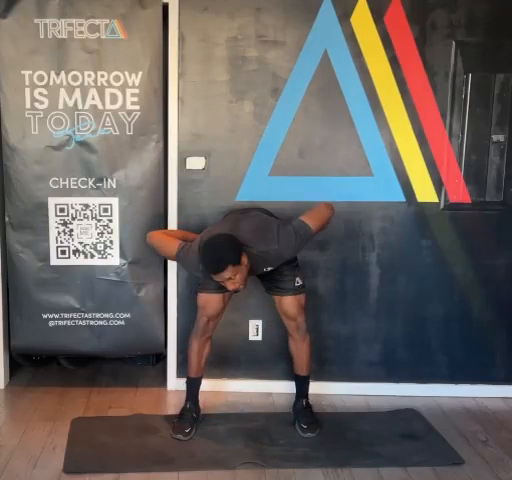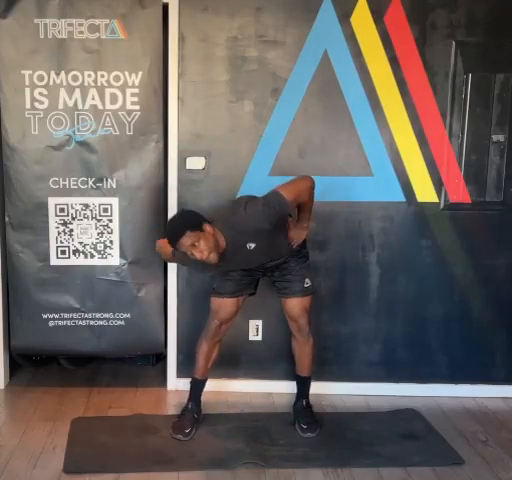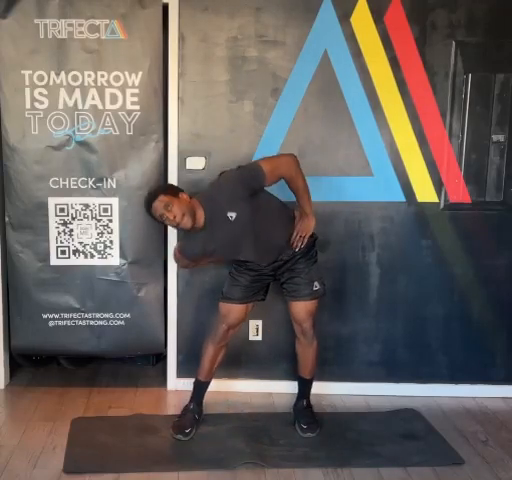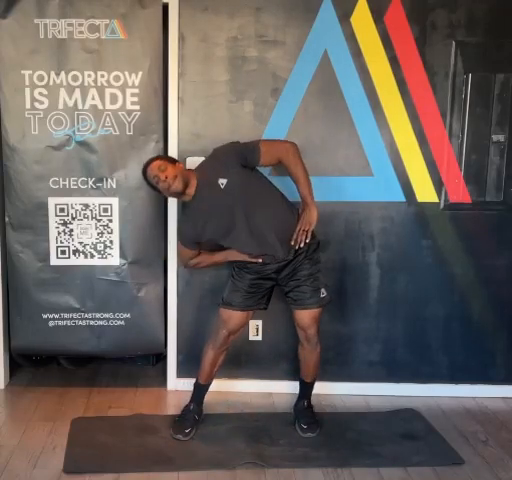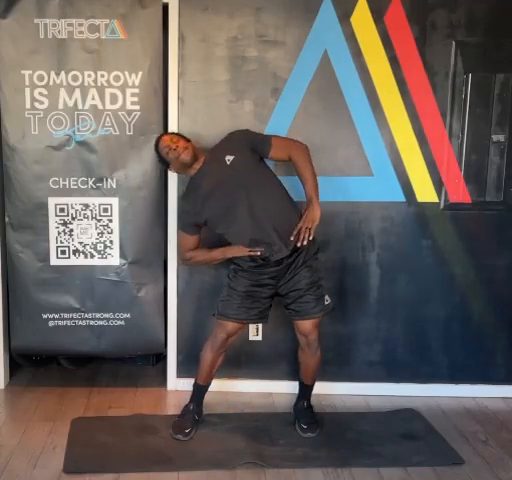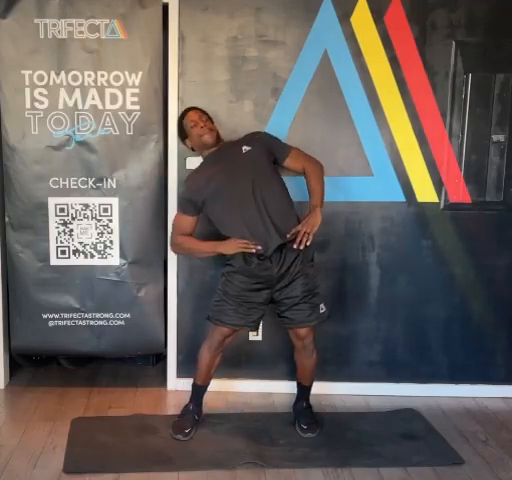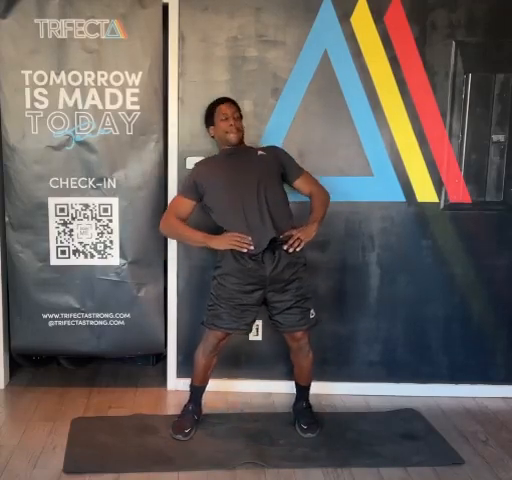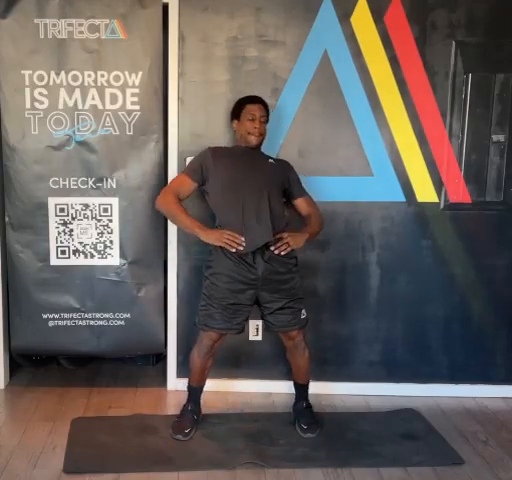
dt=0.3s
person 1, frame 1
left shoulder: (279, 245)
right shoulder: (199, 260)
left elbow: (325, 209)
right elbow: (153, 237)
right wrist: (196, 240)
left hip: (274, 258)
left knee: (296, 322)
right knee: (205, 321)
left ankle: (302, 402)
right ankle: (191, 405)
person 1, frame 2
left shoulder: (248, 218)
right shoulder: (190, 254)
left elbow: (305, 182)
right elbow: (162, 246)
left wrist: (302, 225)
left hip: (285, 254)
right hip: (239, 265)
left knee: (299, 323)
right knee: (216, 325)
left ankle: (302, 402)
right ankle: (192, 405)
person 1, frame 3
left shoulder: (228, 188)
right shoulder: (192, 244)
left elbow: (287, 162)
right elbow: (182, 260)
left wrist: (307, 215)
right wrist: (221, 254)
left hip: (295, 253)
right hip: (249, 264)
left knee: (304, 327)
right knee: (223, 329)
left ankle: (303, 403)
right ankle: (194, 406)
person 1, frame 4
left shoulder: (224, 159)
right shoulder: (189, 222)
left elbow: (287, 149)
right elbow: (190, 259)
left wrist: (309, 206)
right wrist: (231, 253)
left hip: (298, 253)
right hip: (252, 266)
left knee: (308, 331)
right knee: (224, 332)
left ankle: (304, 403)
right ankle: (194, 406)
person 1, frame 5
left shoulder: (236, 144)
right shoulder: (190, 202)
left elbow: (297, 149)
right elbow: (188, 253)
left wrist: (313, 204)
right wrist: (229, 251)
left hip: (298, 257)
right hip: (251, 268)
left knee: (309, 335)
right knee: (221, 335)
left ankle: (303, 404)
right ankle: (194, 406)
person 1, frame 6
left shoulder: (256, 143)
right shoulder: (196, 183)
left elbow: (311, 166)
right elbow: (178, 239)
left wrist: (315, 212)
right wrist: (222, 246)
left hip: (292, 257)
right hip: (245, 267)
left knee: (304, 337)
right knee: (218, 336)
left ankle: (303, 404)
right ankle: (194, 406)
person 1, frame 7
left shoulder: (272, 155)
right shoulder: (203, 171)
left elbow: (318, 192)
right elbow: (169, 223)
left wrist: (312, 226)
right wrist: (213, 240)
left hip: (285, 260)
right hip: (238, 265)
left knee: (299, 339)
right knee: (213, 338)
left ankle: (302, 404)
right ankle: (193, 407)
person 1, frame 8
left shoulder: (281, 167)
right shoulder: (212, 158)
left elbow: (314, 215)
right elbow: (165, 200)
left wrist: (303, 235)
right wrist: (204, 232)
left hip: (277, 263)
right hip: (230, 262)
left knee: (295, 337)
right knee: (209, 338)
left ankle: (302, 404)
right ankle: (192, 407)
